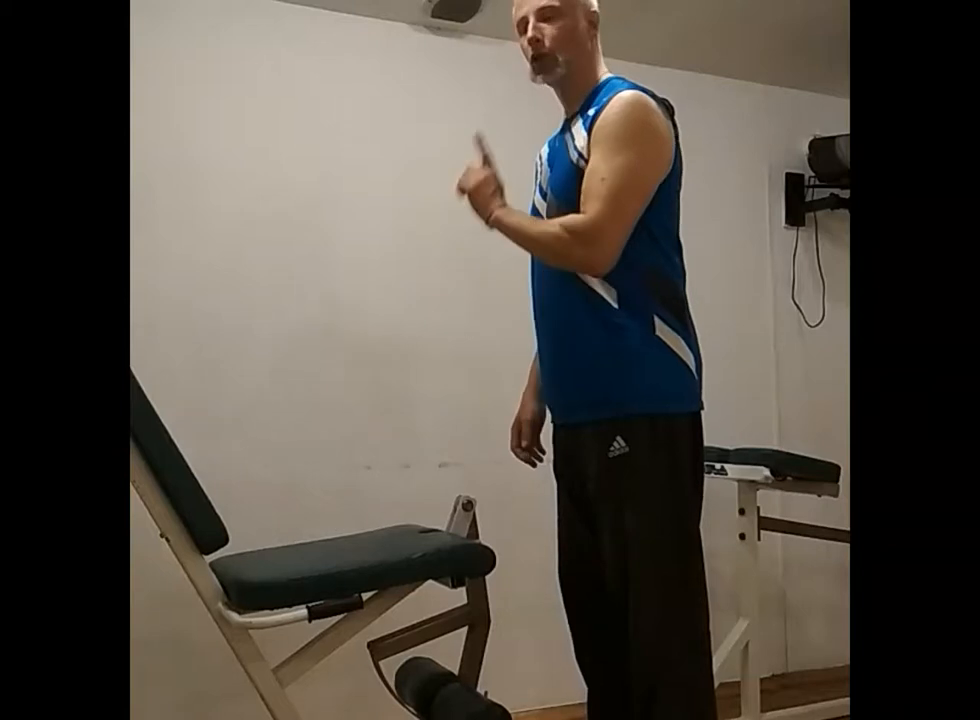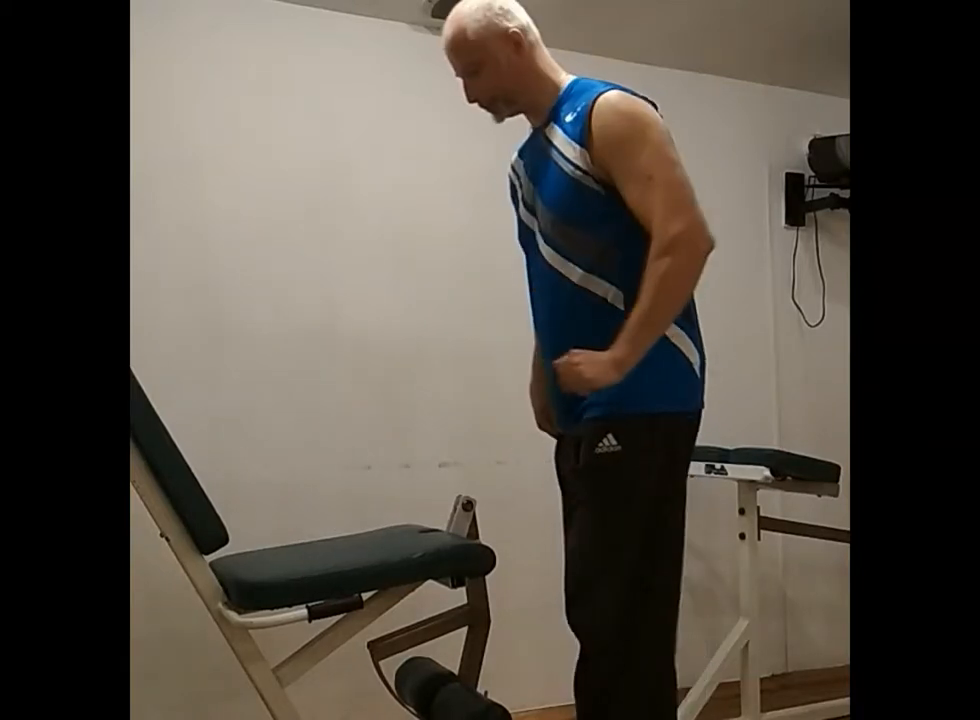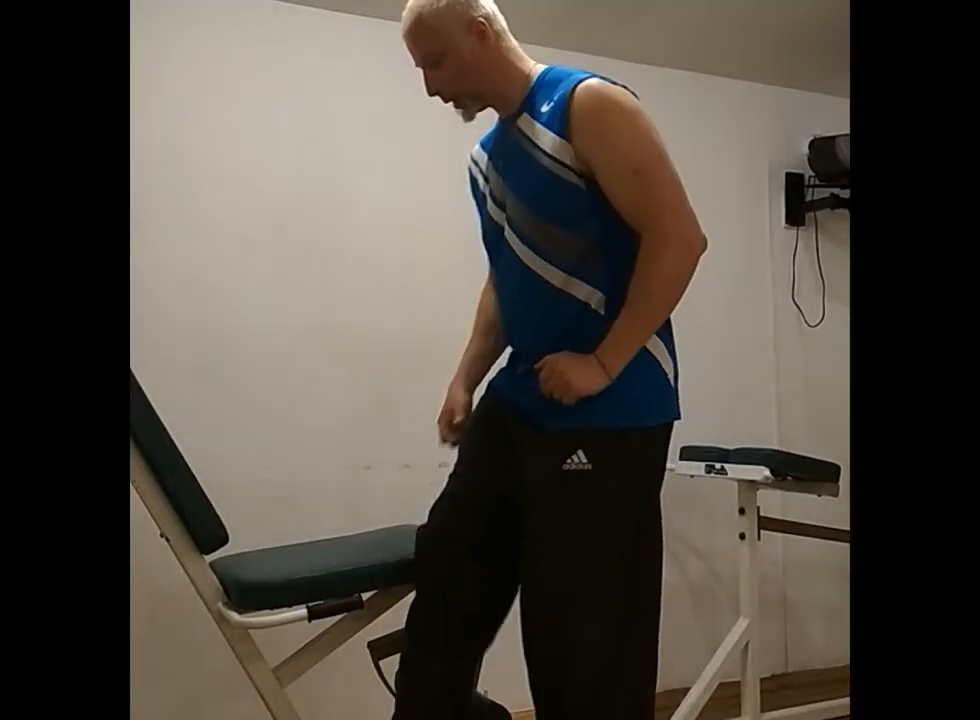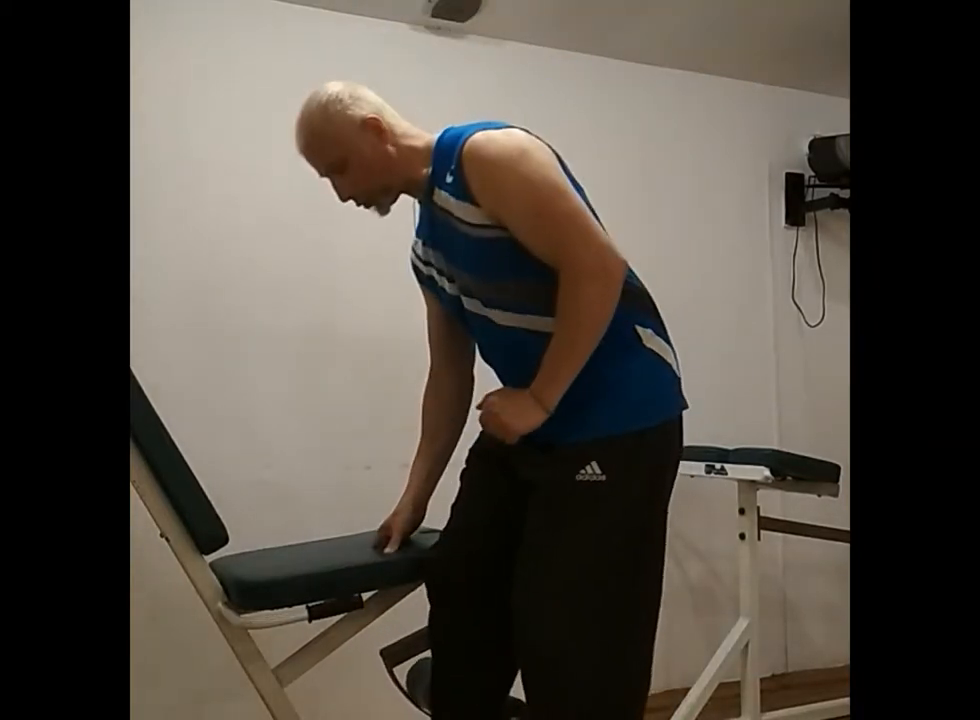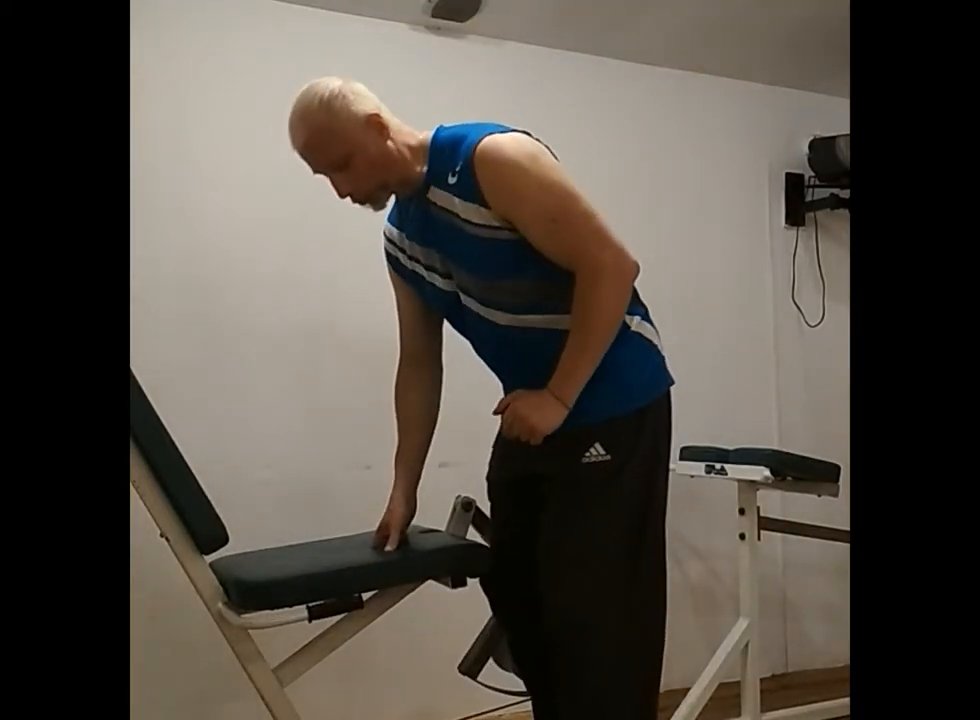
dt=0.7s
person 1, frame 1
left shoulder: (630, 113)
right shoulder: (558, 144)
left elbow: (594, 247)
left wrist: (496, 211)
right wrist: (535, 393)
left hip: (642, 406)
right hip: (583, 409)
left knee: (658, 605)
right knee: (593, 600)
person 1, frame 2
left shoulder: (613, 115)
right shoulder: (527, 159)
left elbow: (686, 239)
left wrist: (619, 359)
right wrist: (544, 376)
left hip: (641, 401)
right hip: (584, 405)
left knee: (616, 604)
right knee: (598, 599)
person 1, frame 3
left shoulder: (589, 106)
right shoulder: (485, 157)
left elbow: (678, 238)
left wrist: (604, 362)
right wrist: (466, 380)
left hip: (609, 413)
right hip: (520, 399)
left knee: (584, 621)
right knee: (449, 568)
person 1, frame 4
left shoulder: (489, 155)
right shoulder: (426, 246)
left elbow: (597, 266)
right elbow: (449, 377)
left wrist: (540, 399)
right wrist: (414, 496)
left hip: (618, 418)
right hip: (523, 423)
left knee: (569, 625)
right knee: (459, 587)
person 1, frame 5
left shoulder: (494, 159)
right shoulder: (399, 238)
left elbow: (610, 264)
right elbow: (419, 365)
left wrist: (559, 396)
right wrist: (403, 491)
left hip: (612, 406)
right hip: (528, 415)
left knee: (592, 607)
right knee: (514, 591)
